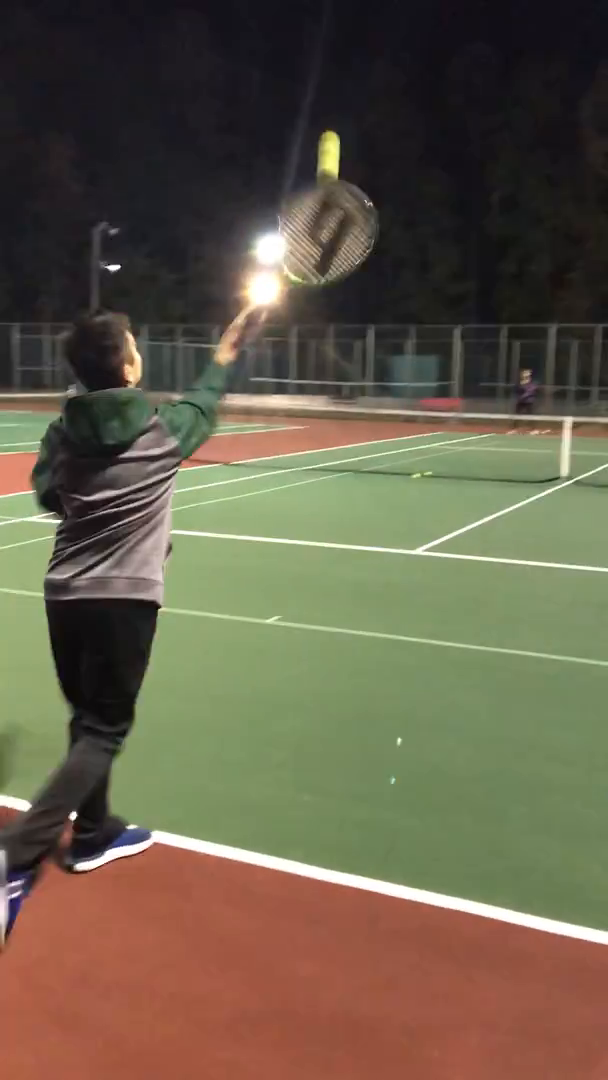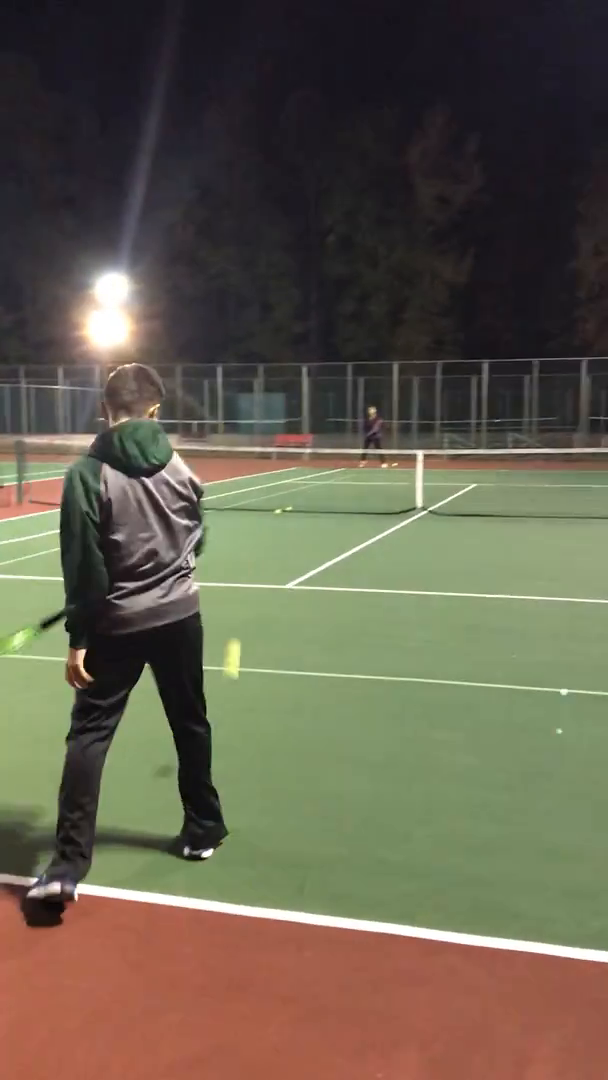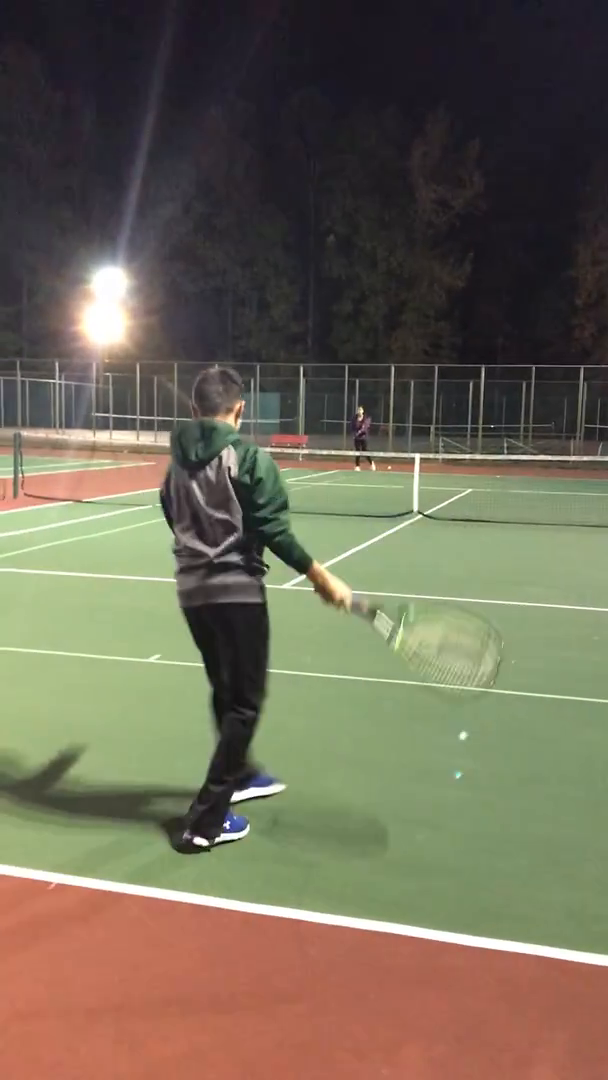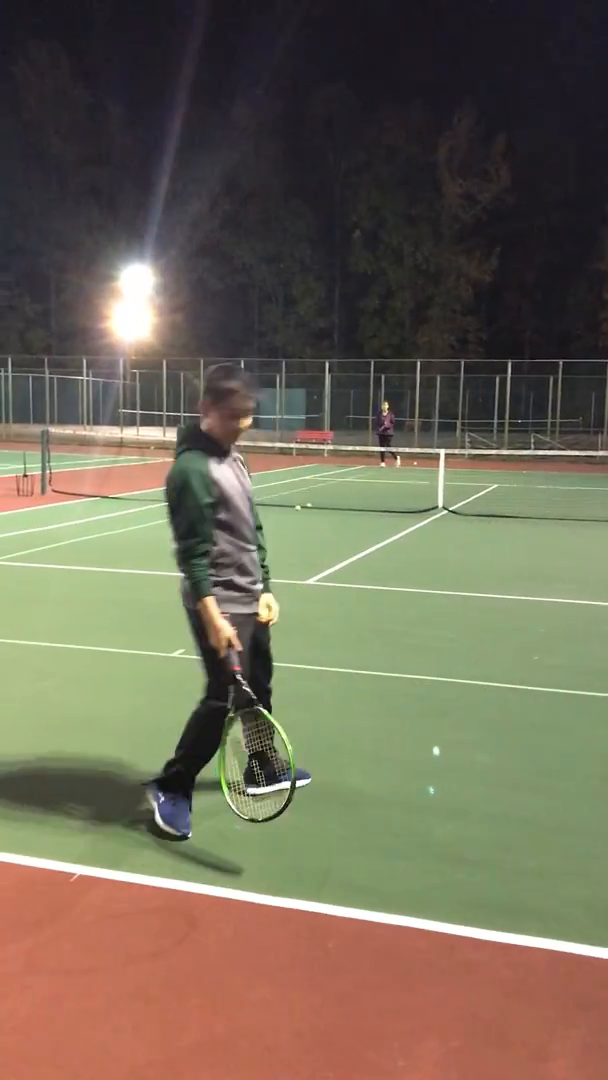
dt=0.5s
person 1, frame 1
left shoulder: (64, 432)
right shoulder: (164, 427)
right elbow: (203, 403)
right wrist: (227, 349)
left hip: (66, 593)
right hip: (127, 600)
left knee: (93, 719)
right knee: (103, 729)
left ankle: (96, 830)
person 1, frame 2
left shoulder: (87, 475)
right shoulder: (180, 468)
left elbow: (81, 567)
left wrist: (77, 641)
left hip: (115, 624)
right hip: (178, 616)
left knee: (89, 735)
right knee: (191, 723)
left ankle: (68, 866)
right ankle: (201, 829)
person 1, frame 3
left shoulder: (177, 462)
right shoulder: (249, 458)
right elbow: (273, 531)
right wrist: (320, 576)
left hip: (192, 593)
right hip: (235, 594)
left knee: (227, 688)
right knee: (243, 703)
left ankle: (236, 774)
right ankle: (206, 821)
person 1, frame 4
left shoulder: (230, 460)
right shoulder: (191, 470)
right elbow: (192, 552)
left wrist: (265, 589)
right wrist: (211, 616)
left hip: (245, 597)
right hip: (218, 603)
left knee: (256, 684)
right knee: (225, 696)
left ankle: (262, 768)
right ankle: (171, 785)
